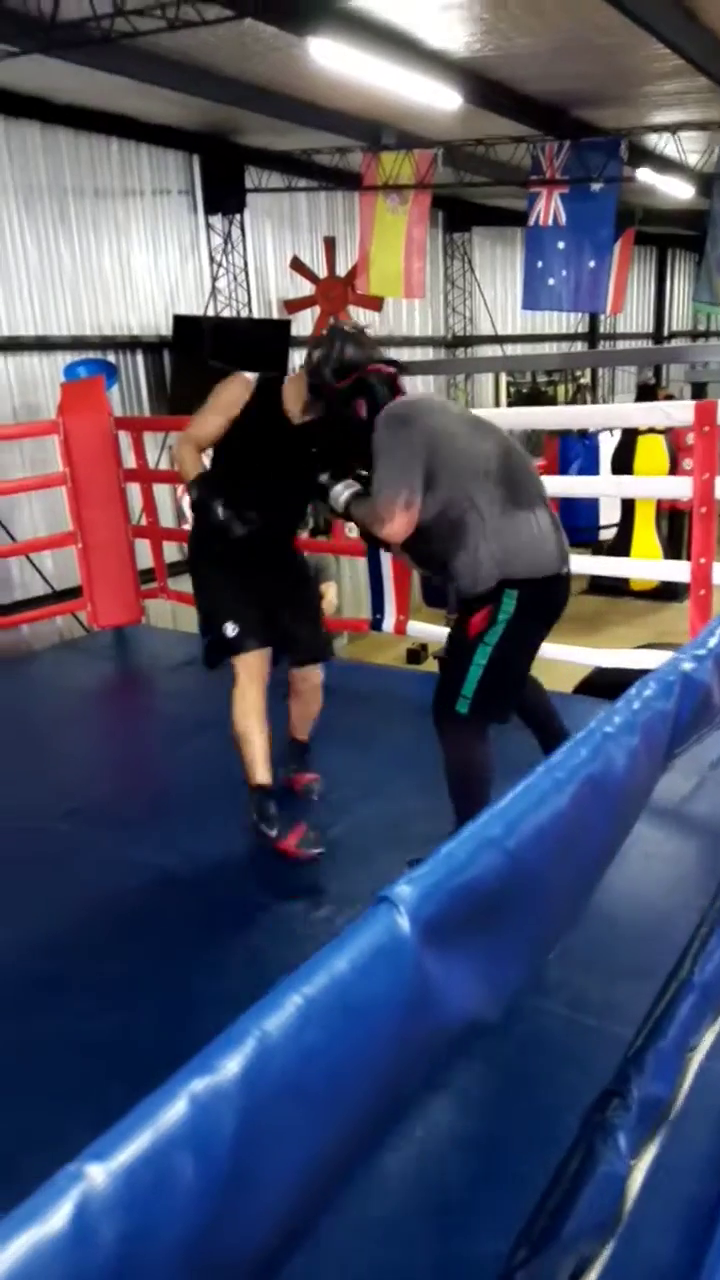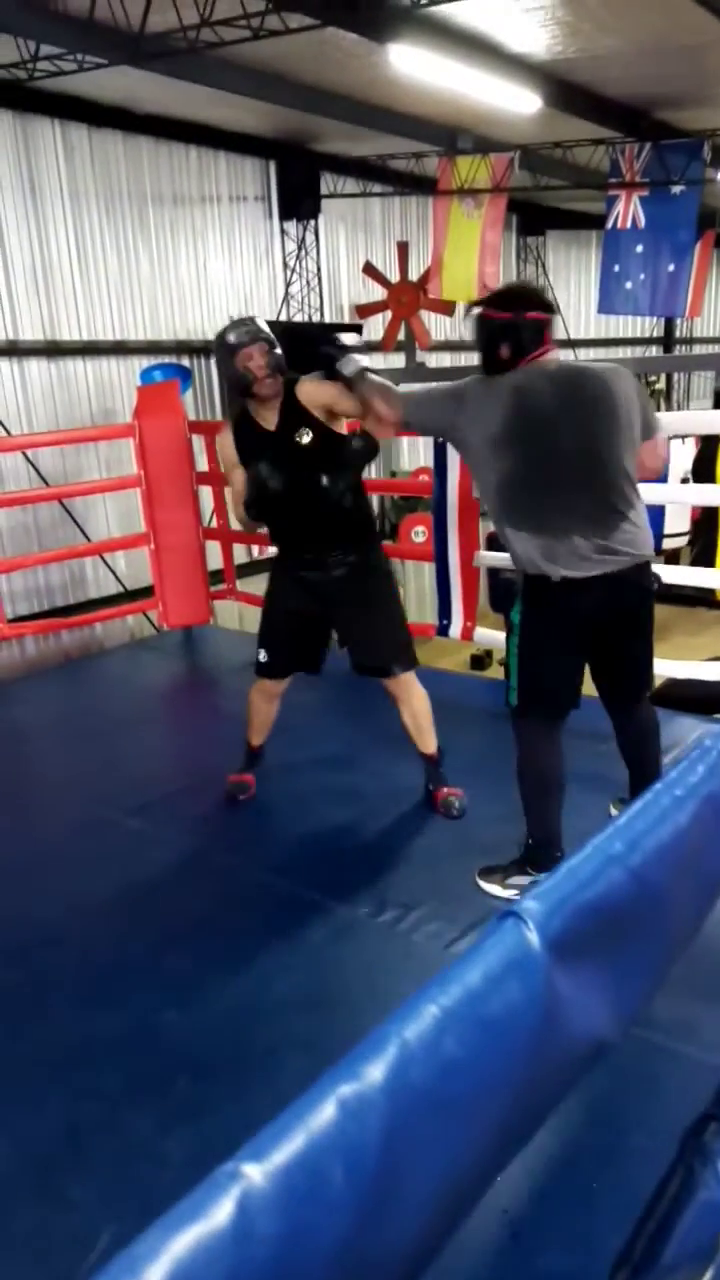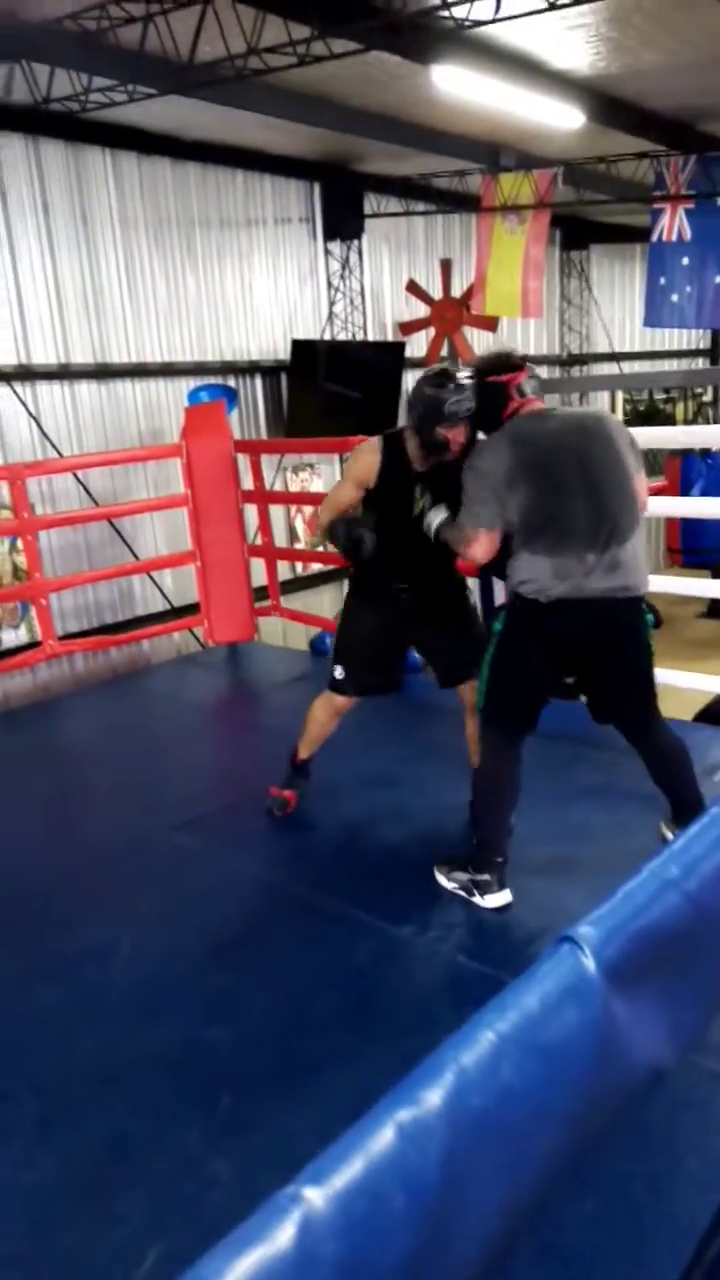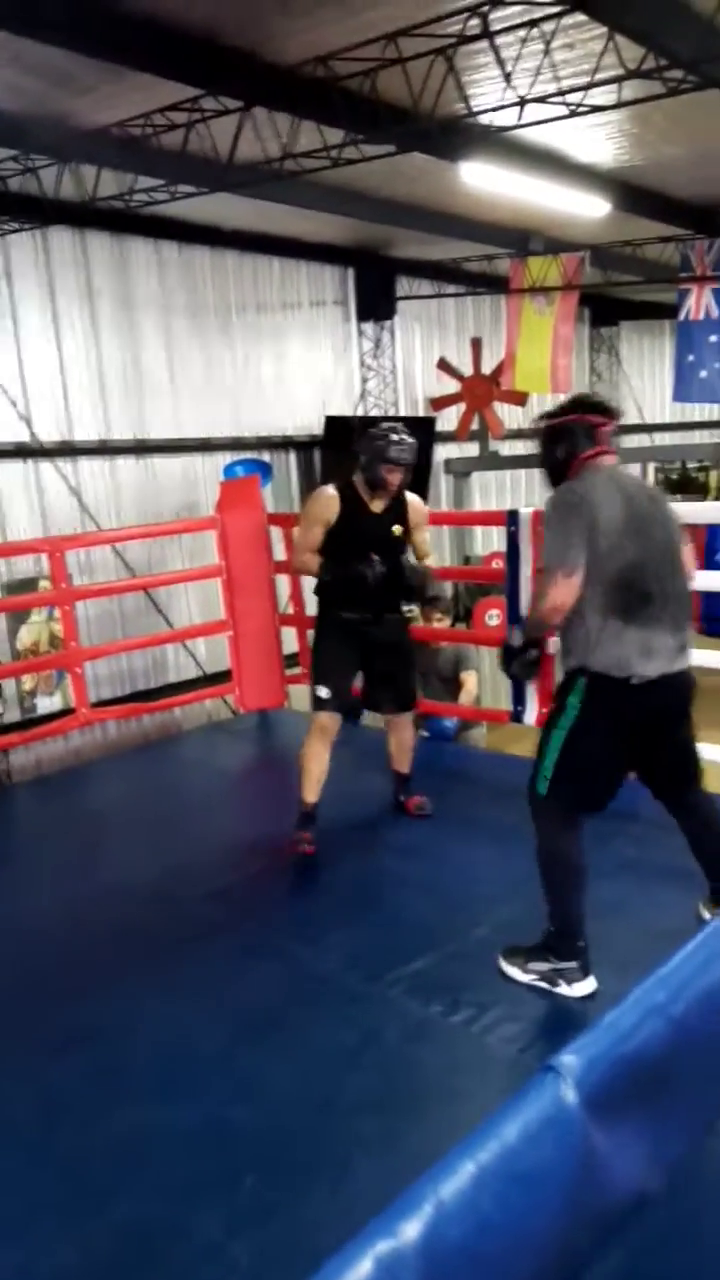
dt=1s
person 1, frame 1
left shoulder: (399, 419)
right shoulder: (428, 420)
left elbow: (393, 523)
right elbow: (420, 541)
left wrist: (340, 491)
left hip: (514, 584)
right hip: (536, 572)
left knee: (458, 716)
right knee: (507, 679)
person 1, frame 2
left shoulder: (482, 399)
right shoulder: (617, 384)
left elbow: (386, 412)
right elbow: (652, 464)
left hip: (554, 585)
right hip: (629, 572)
left knee: (537, 721)
right knee: (629, 697)
left ankle: (543, 862)
person 1, frame 3
left shoulder: (488, 457)
right shoulder: (604, 425)
left elbow: (478, 550)
right elbow: (640, 501)
left wrist: (440, 526)
left hip: (542, 609)
right hip: (621, 603)
left knee: (501, 733)
right knee: (643, 721)
left ankle: (486, 869)
right ankle: (696, 826)
person 1, frame 4
left shoulder: (573, 501)
right shoulder: (652, 498)
left elbow: (557, 596)
left wrist: (524, 637)
left hip: (605, 682)
right hip: (669, 674)
left knee: (555, 811)
left ankle: (566, 955)
person 2, frame 1
right shoulder: (246, 392)
right elbow: (185, 447)
right wrist: (209, 503)
left hip: (279, 557)
right hip: (222, 555)
left knee: (309, 674)
right knee: (252, 669)
left ankle: (298, 762)
right ankle: (268, 807)
person 2, frame 2
left shoulder: (312, 392)
right shoulder: (233, 439)
right elbow: (247, 516)
left wrist: (353, 458)
right wrist: (258, 497)
left hip: (358, 564)
right hip: (295, 573)
left knee: (398, 676)
right knee: (270, 679)
left ankle: (435, 775)
right ankle: (251, 762)
person 2, frame 3
left shoulder: (473, 458)
right shoulder: (375, 453)
right elbow: (329, 518)
right wrist: (346, 530)
left hip: (441, 588)
right hip: (379, 593)
left knee: (474, 691)
right knee: (340, 697)
right ankle: (296, 773)
person 2, frame 4
left shoulder: (413, 505)
right shoulder: (329, 500)
left elbow: (422, 557)
right elbow: (300, 558)
left wrist: (419, 575)
right wrist: (342, 572)
left hip: (389, 623)
right hip: (339, 624)
left knee: (401, 712)
right knee: (325, 721)
left ankle: (403, 789)
right ankle: (307, 820)
